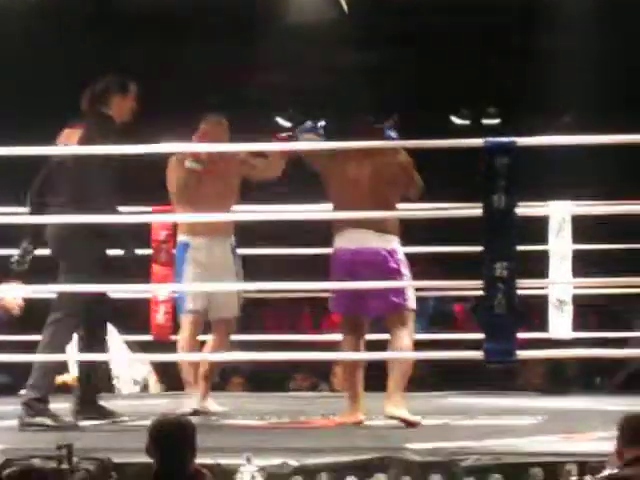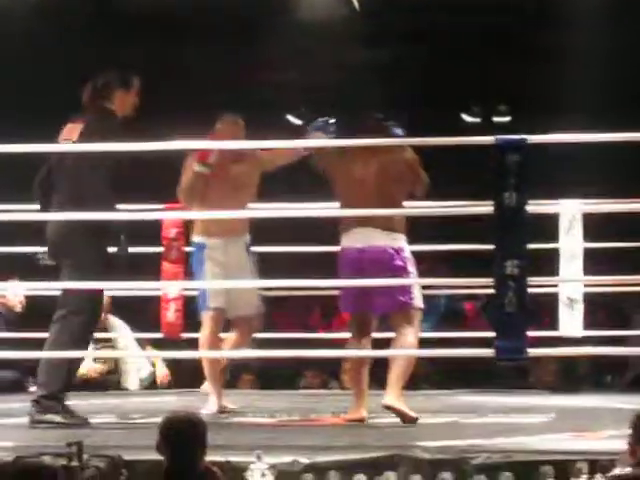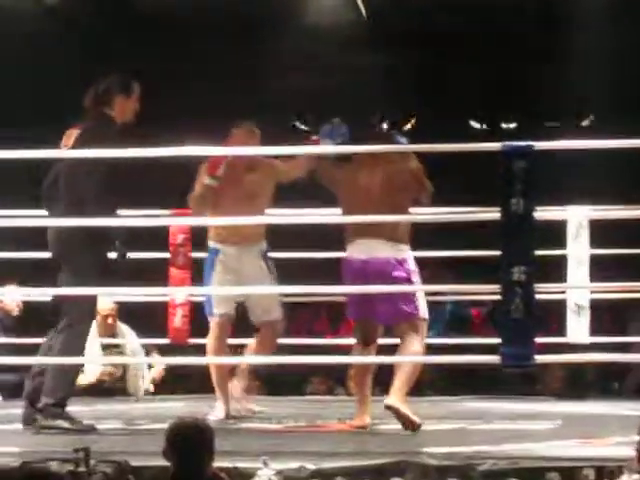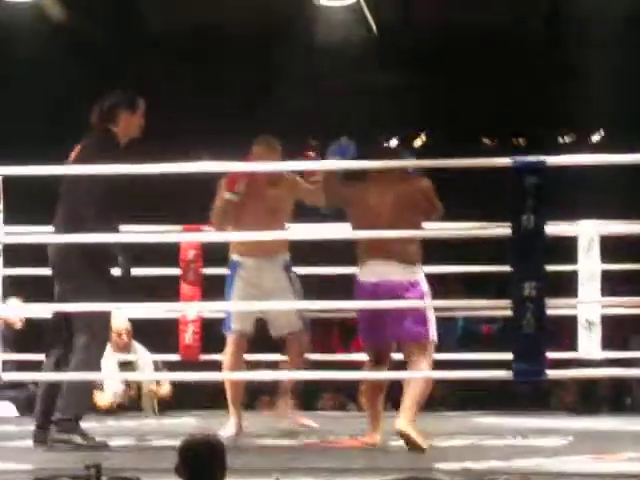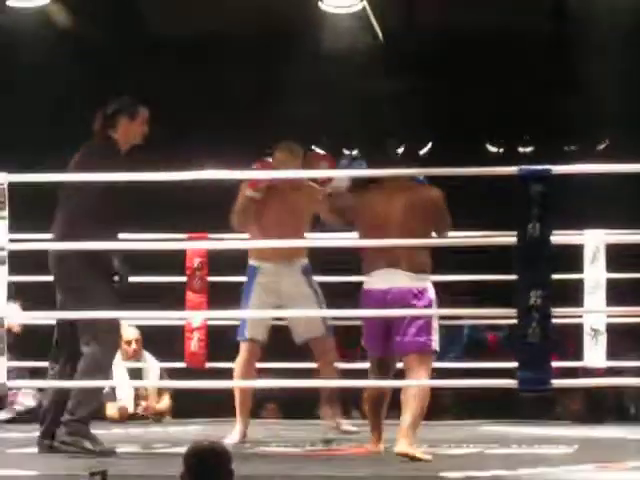
dt=0.1s
person 1, frame 1
left shoulder: (72, 132)
right shoulder: (104, 134)
left elbow: (42, 186)
right elbow: (99, 193)
right wrist: (120, 234)
left hip: (63, 229)
right hip: (81, 233)
left knee: (94, 314)
right knee: (67, 316)
left ankle: (87, 399)
right ankle: (34, 405)
person 1, frame 2
left shoulder: (76, 125)
right shoulder: (107, 128)
left elbow: (44, 180)
right elbow: (97, 187)
left wrist: (51, 219)
right wrist: (117, 229)
left hip: (63, 224)
right hip: (82, 229)
left knee: (76, 313)
right knee: (74, 314)
left ankle: (50, 396)
right ankle: (47, 400)
person 1, frame 3
left shoulder: (82, 132)
right shoulder: (104, 134)
left elbow: (51, 186)
right elbow: (93, 192)
right wrist: (114, 235)
left hip: (65, 231)
right hip: (82, 235)
left knee: (69, 319)
right knee: (77, 320)
left ankle: (36, 403)
right ankle: (52, 408)
person 1, frame 4
left shoulder: (94, 148)
right shoulder: (102, 150)
right elbow: (88, 207)
right wrist: (116, 250)
left hip: (72, 251)
right hip: (81, 252)
left knee: (64, 339)
right knee: (93, 335)
left ankle: (45, 425)
right ankle: (65, 422)
person 1, frame 5
left shoulder: (100, 156)
right shoulder: (100, 156)
right elbow: (81, 212)
left wrist: (106, 256)
right wrist: (110, 257)
left hip: (73, 258)
right hip: (80, 258)
left knee: (68, 347)
right knee: (103, 339)
left ankle: (51, 432)
right ankle: (75, 425)
person 2, frame 1
left shoulder: (333, 162)
right shoulder: (395, 160)
left elbow: (311, 155)
right elbow: (414, 190)
left wrist: (307, 136)
left hip: (345, 249)
right hip: (382, 248)
left knee: (353, 331)
right knee: (402, 325)
left ankle: (353, 408)
right ankle: (395, 399)
person 2, frame 2
left shoulder: (340, 161)
right shoulder: (402, 158)
left elbow: (319, 154)
right elbow: (421, 188)
left wrist: (318, 136)
left hip: (351, 247)
right hip: (388, 246)
left knee: (360, 329)
right knee: (407, 323)
left ankle: (358, 404)
right ankle: (394, 391)
person 2, frame 3
left shoulder: (343, 172)
right shoulder: (406, 167)
left elbow: (322, 168)
right elbow: (426, 196)
left hip: (356, 257)
right hip: (392, 257)
left knee: (365, 337)
right knee: (413, 332)
left ankle: (362, 411)
right ankle: (397, 395)
person 2, frame 4
left shoulder: (353, 192)
right shoulder: (418, 187)
left elbow: (329, 189)
right elbow: (435, 214)
left wrist: (334, 161)
left hip: (367, 280)
right hip: (404, 279)
left knee: (377, 359)
right knee: (419, 357)
left ankle: (373, 431)
right ankle: (406, 420)
person 2, frame 5
left shoulder: (361, 200)
right shoulder: (429, 196)
left elbow: (335, 206)
right elbow: (444, 229)
left hip: (375, 288)
right hip: (413, 287)
left knee: (380, 366)
right knee: (418, 367)
left ankle: (375, 439)
right ankle: (405, 438)
person 3, frame 1
left shoulder: (235, 161)
right shoulder: (180, 160)
left elbow: (271, 170)
right elbow: (179, 197)
right wrist: (194, 160)
left hip: (224, 247)
right hip: (193, 248)
left knee: (224, 326)
right knee: (192, 319)
left ankle: (202, 390)
right ankle: (193, 390)
person 3, frame 2
left shoulder: (252, 160)
right shoulder: (196, 159)
left elbow: (290, 154)
right elbow: (185, 200)
right wrist: (202, 164)
left hip: (239, 247)
right hip: (208, 247)
left knee: (248, 322)
right knee: (212, 317)
left ankle: (212, 383)
right ankle: (214, 394)
person 3, frame 3
left shoulder: (268, 169)
right shoulder: (211, 168)
left elbow: (304, 167)
right elbow: (196, 209)
right wrist: (212, 176)
left hip: (255, 254)
right hip: (222, 254)
left knee: (273, 326)
right knee: (219, 324)
left ankle: (239, 381)
right ankle: (222, 401)
person 3, frame 4
left shoulder: (290, 184)
right shoulder: (231, 182)
left elbow: (325, 201)
right elbow: (218, 224)
right wrist: (233, 190)
left hip: (278, 266)
right hip: (244, 267)
left knee: (298, 338)
right knee: (236, 340)
left ankle: (287, 402)
right ankle: (234, 418)
person 3, frame 5
left shoulder: (309, 191)
right shoulder: (252, 185)
left elbow: (338, 218)
right elbow: (239, 224)
right wrist: (254, 188)
left hip: (296, 272)
right hip: (262, 272)
left knee: (324, 343)
right knee: (249, 347)
left ankle: (331, 409)
right ankle: (241, 424)
